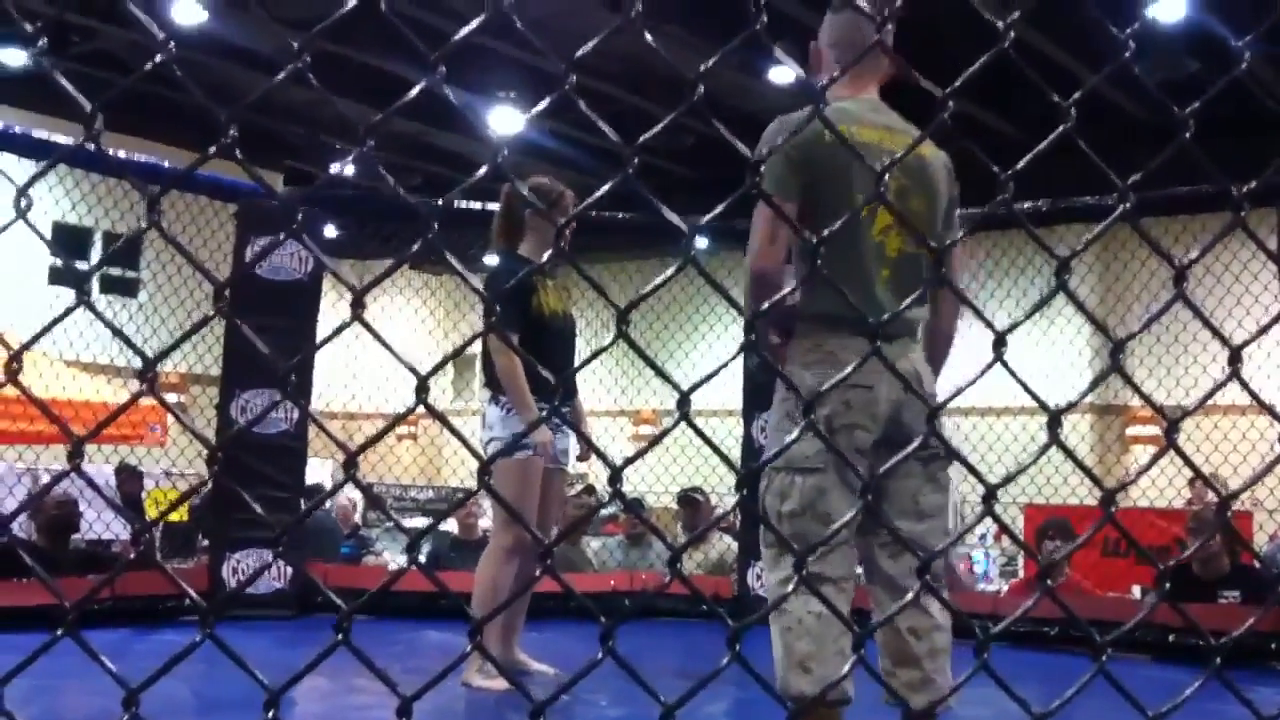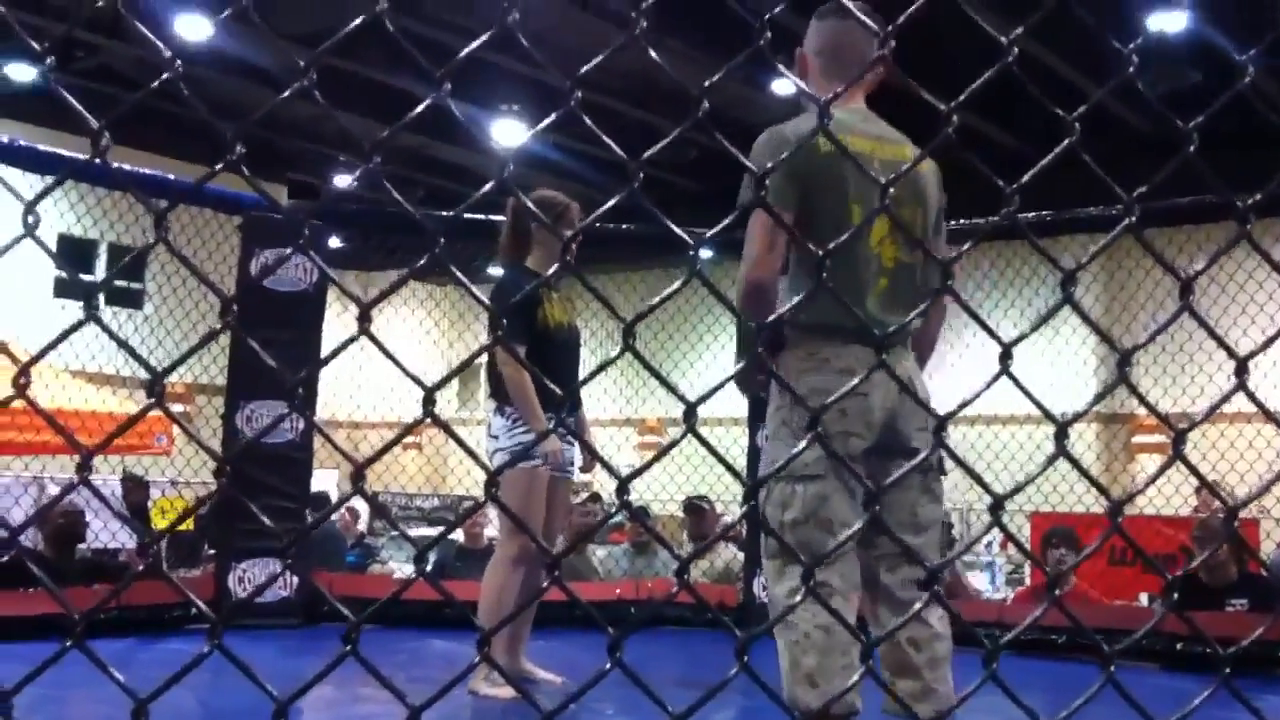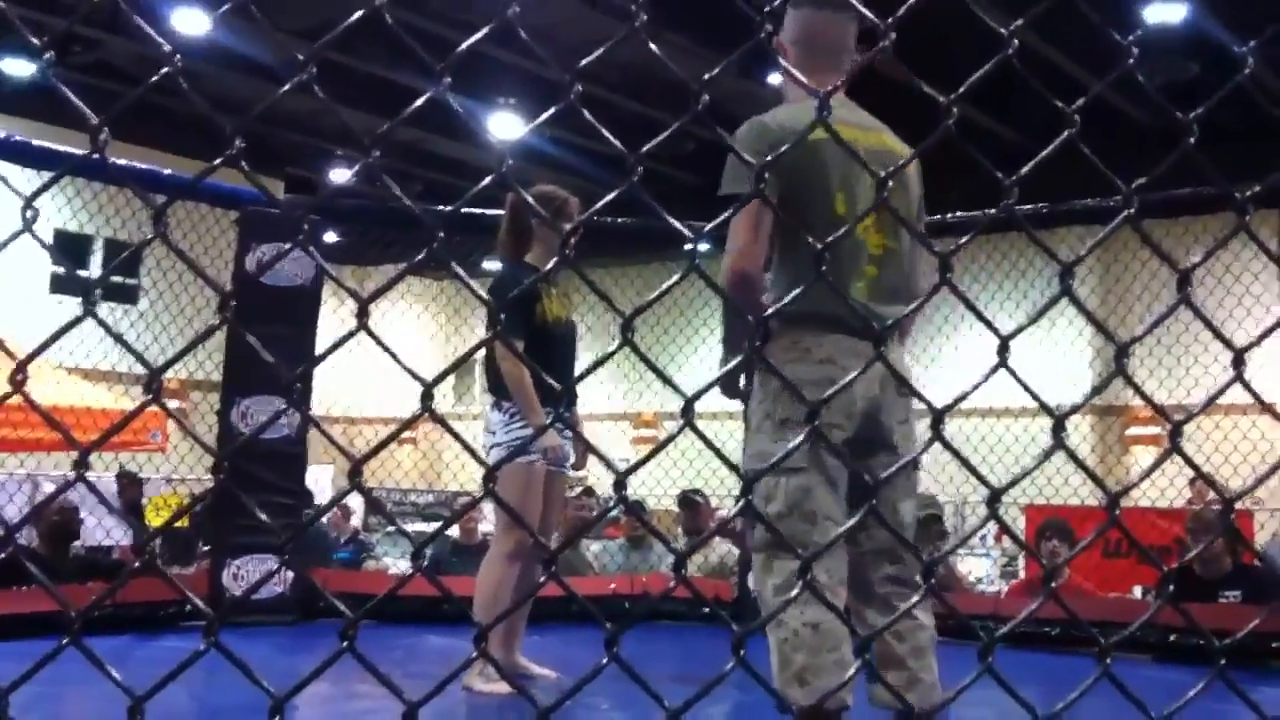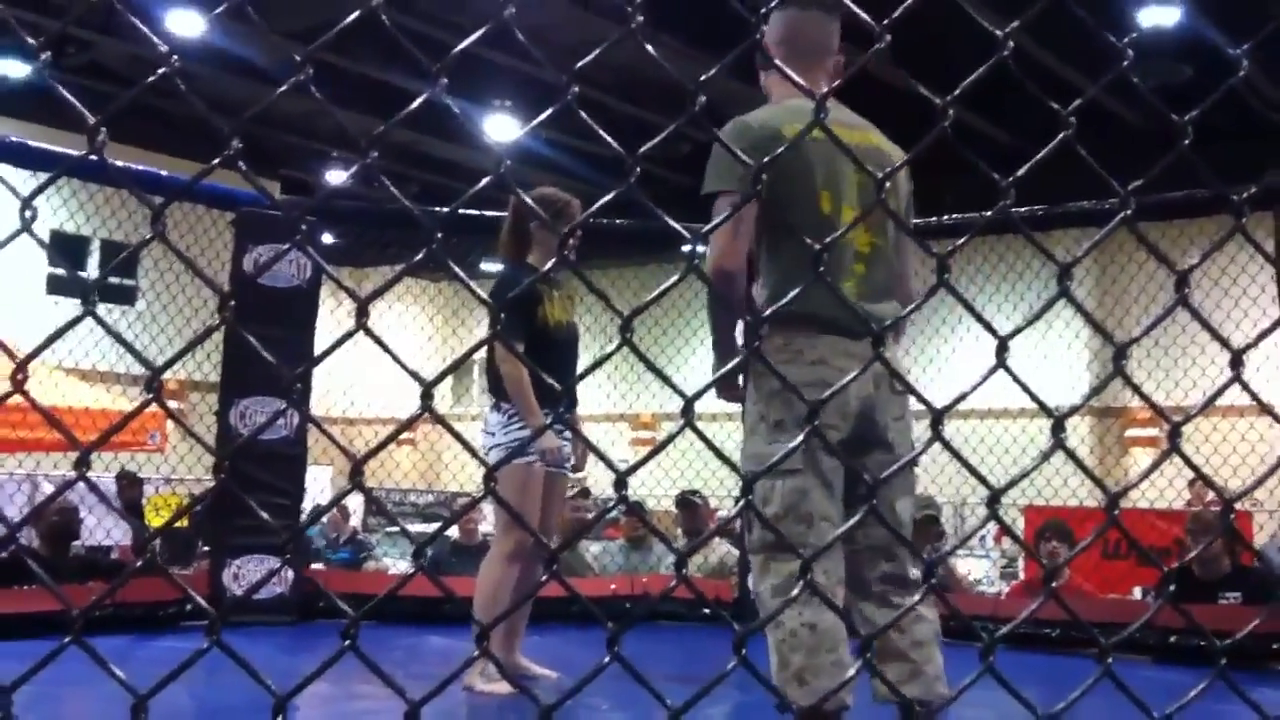
dt=0.2s
person 1, frame 1
left shoulder: (795, 133)
right shoulder: (932, 153)
left elbow: (765, 264)
right elbow: (948, 294)
left wrist: (768, 333)
left hip: (825, 363)
right hip: (906, 368)
left knee: (809, 559)
right knee: (914, 564)
person 1, frame 2
left shoulder: (786, 142)
right shoulder: (919, 161)
left elbow: (760, 274)
right elbow: (936, 297)
left wrist: (756, 345)
left hip: (819, 371)
right hip: (900, 378)
left knee: (811, 567)
right knee: (911, 570)
person 1, frame 3
left shoulder: (769, 132)
right shoulder: (897, 148)
left elbow: (743, 266)
right elbow: (915, 282)
left wrist: (741, 343)
left hip: (804, 360)
right hip: (884, 370)
left knee: (799, 559)
right knee: (892, 564)
person 1, frame 4
left shoulder: (753, 133)
right shoulder: (886, 148)
left elbow: (726, 263)
right elbow: (903, 283)
left wrist: (725, 344)
left hip: (797, 360)
right hip: (877, 368)
left knee: (799, 561)
right knee: (892, 564)
person 2, frame 1
left shoulder: (552, 280)
right shoulder: (510, 275)
right elbow: (502, 350)
left wrist: (579, 422)
right wrist: (532, 421)
left hip: (553, 421)
right hip: (517, 417)
left knee: (538, 542)
right knee: (511, 537)
left ankle: (507, 648)
right ankle: (476, 657)
person 2, frame 2
left shoulder: (556, 291)
right shoulder: (515, 286)
right elbow: (509, 361)
left wrist: (582, 431)
right wrist: (542, 431)
left hip: (556, 431)
right hip: (522, 426)
left knee: (543, 550)
right knee: (517, 545)
left ankle: (513, 657)
right ankle: (483, 666)
person 2, frame 3
left shoulder: (553, 287)
right shoulder: (514, 282)
right elbow: (508, 357)
left wrist: (575, 429)
right wrist: (541, 425)
left hip: (553, 426)
right hip: (519, 422)
left knee: (540, 546)
right knee: (513, 540)
left ankle: (509, 653)
right ankle: (480, 662)
person 2, frame 4
left shoulder: (559, 289)
right shoulder: (516, 284)
right elbow: (507, 358)
left wrist: (574, 431)
right wrist: (539, 427)
left hip: (553, 426)
right hip: (518, 423)
left knee: (541, 546)
right knee: (513, 541)
left ankle: (509, 653)
right ankle: (480, 661)
